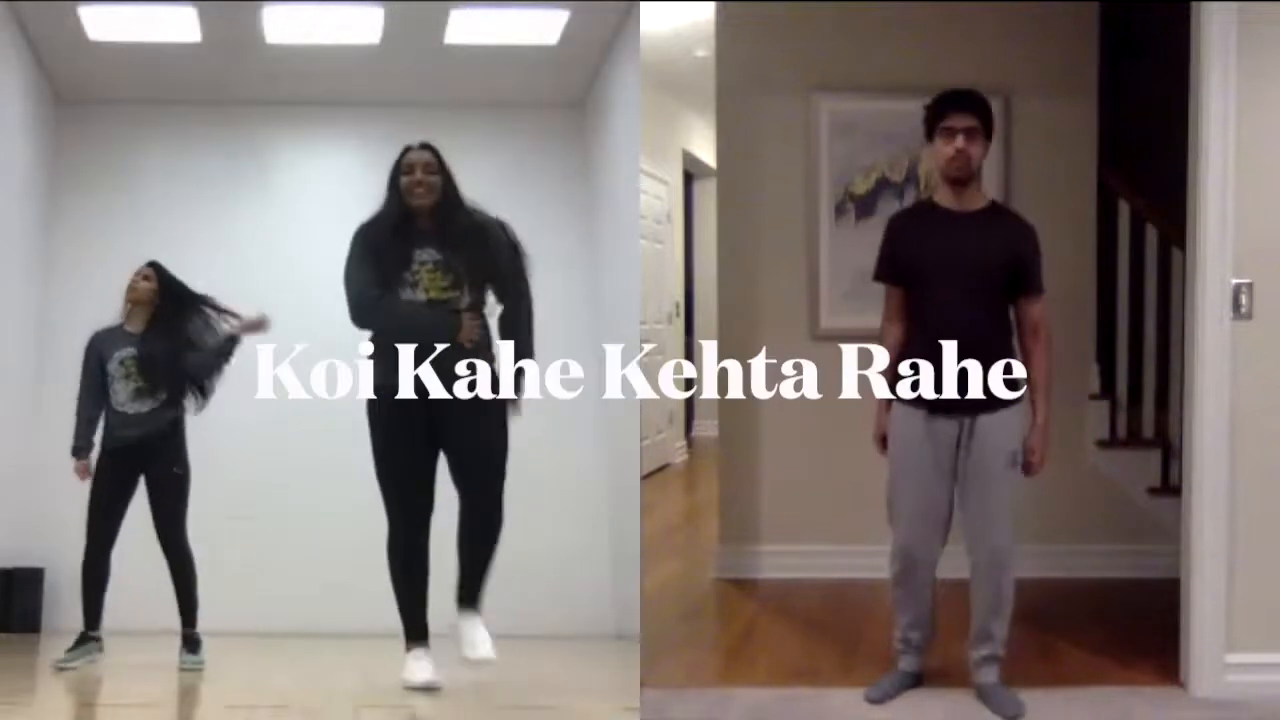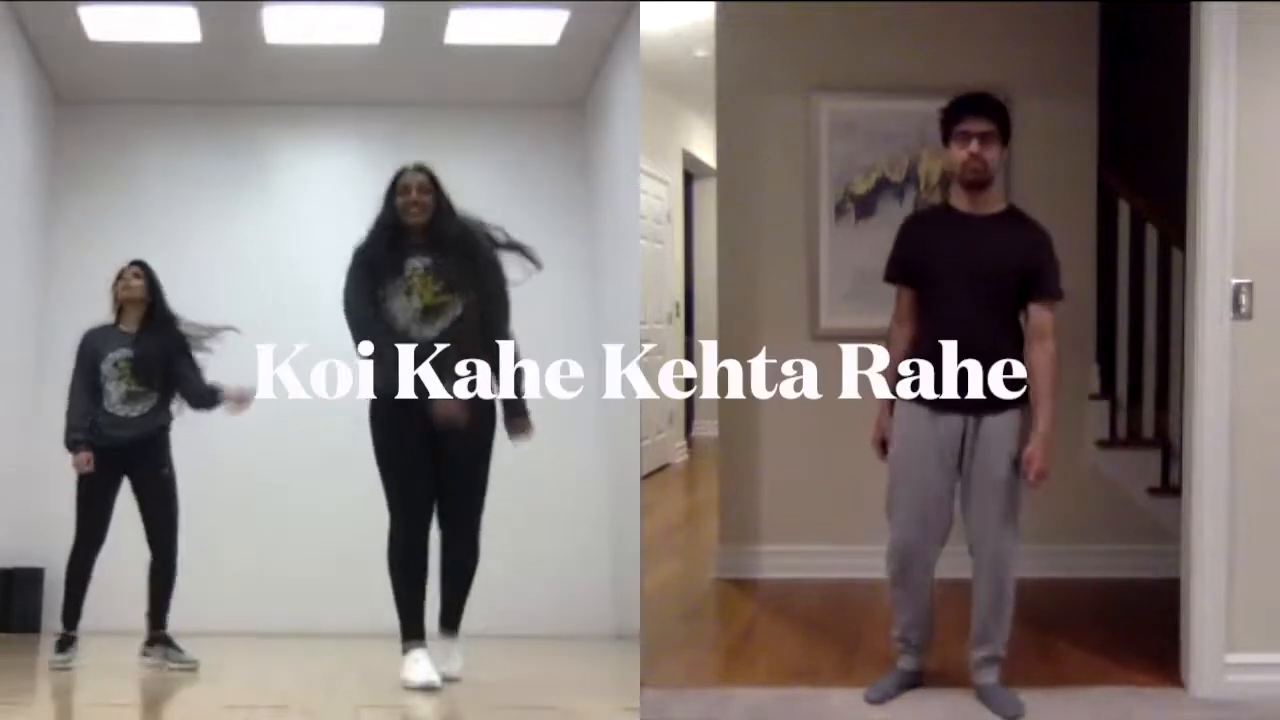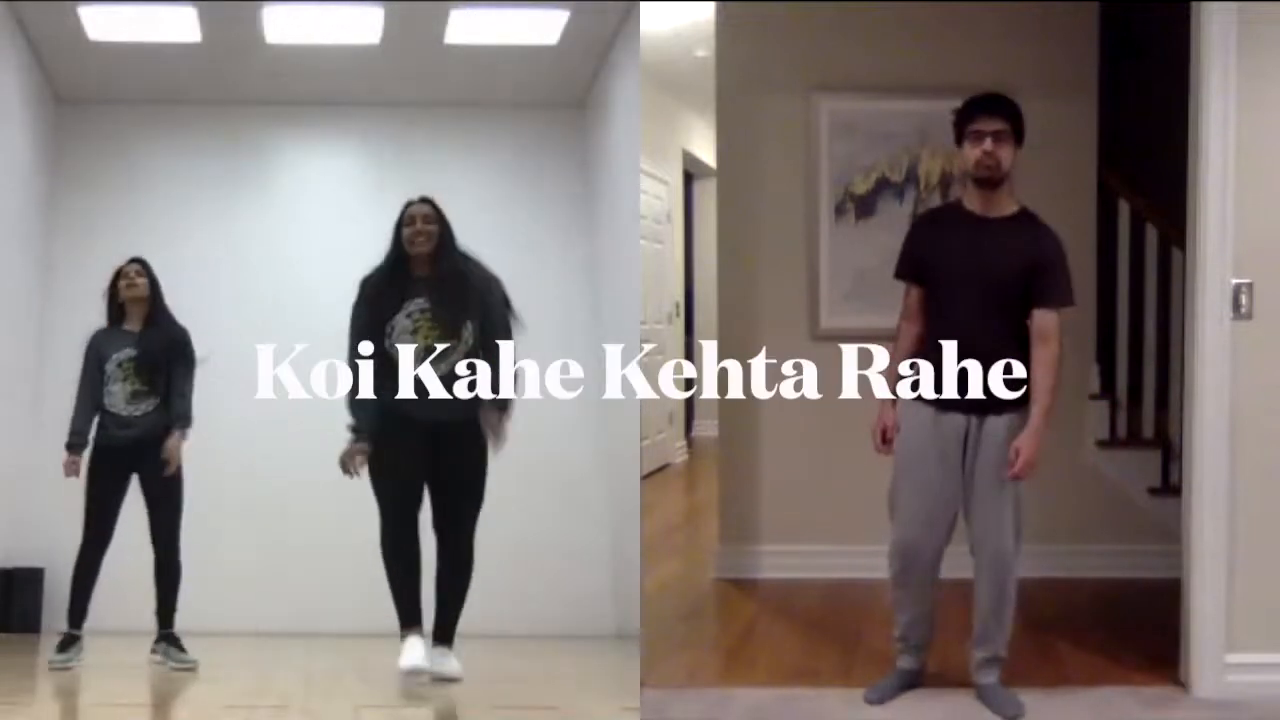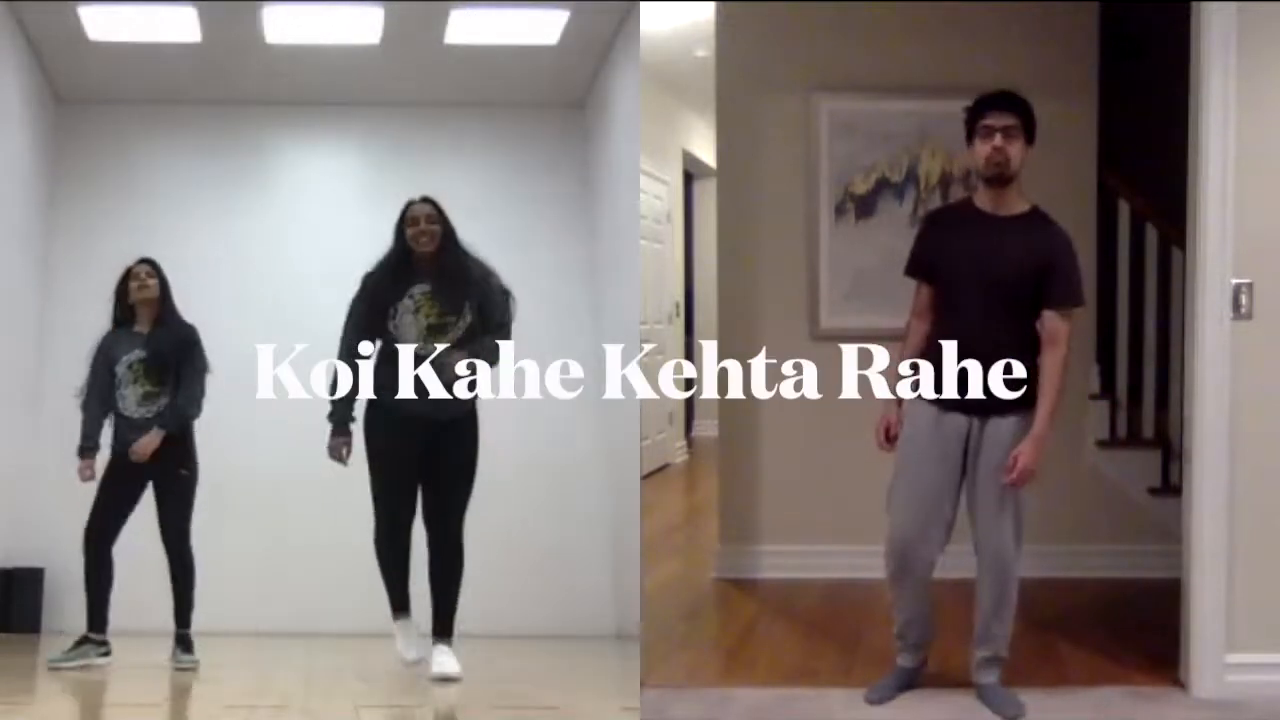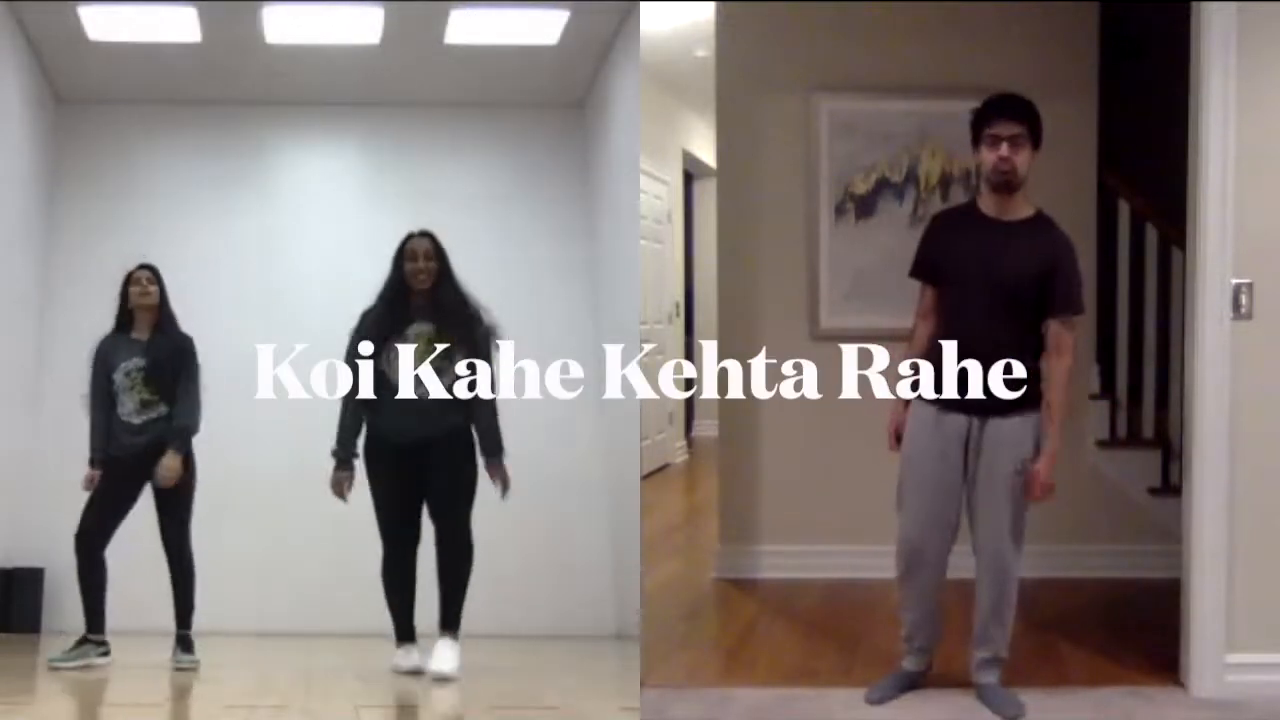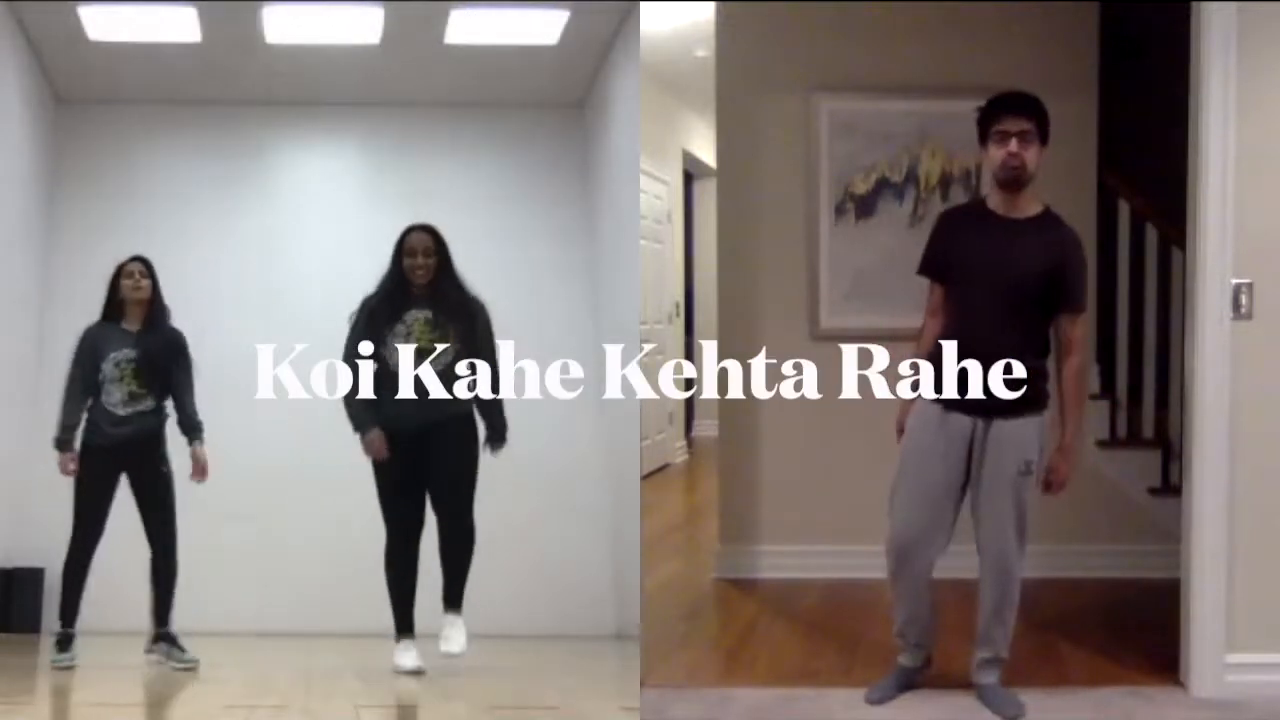
dt=0.2s
person 1, frame 1
left shoulder: (1014, 233)
right shoulder: (905, 228)
left elbow: (1034, 331)
right elbow: (894, 321)
left wrist: (1040, 420)
right wrist: (883, 404)
left hip: (996, 414)
right hip: (919, 412)
left knee: (993, 547)
right knee: (912, 544)
left ankle: (988, 669)
right ankle: (909, 659)
person 1, frame 2
left shoulder: (1029, 239)
right shoulder: (919, 230)
left elbow: (1041, 337)
right elbow: (904, 323)
left wrist: (1042, 431)
right wrist: (886, 407)
left hip: (1001, 416)
right hip: (925, 411)
left knee: (995, 549)
right knee: (909, 543)
right ankle: (908, 659)
person 1, frame 3
left shoulder: (1039, 242)
right shoulder: (930, 229)
left elbow: (1046, 340)
right elbow: (911, 320)
left wrist: (1034, 428)
right wrist: (889, 400)
left hip: (1001, 416)
right hip: (930, 409)
left knee: (996, 550)
right knee: (911, 545)
right ankle: (909, 658)
person 1, frame 4
left shoulder: (1048, 241)
right shoulder: (939, 226)
left elbow: (1055, 344)
right elbow: (921, 318)
left wrist: (1036, 434)
right wrist: (895, 399)
left hip: (1006, 417)
right hip: (933, 408)
left knee: (998, 550)
right knee: (907, 541)
right ankle: (908, 658)
person 1, frame 5
left shoulder: (1051, 246)
right shoulder: (945, 228)
left elbow: (1059, 353)
left wrist: (1049, 449)
right wrist: (903, 399)
left hip: (1011, 418)
right hip: (937, 409)
left knee: (999, 551)
right knee: (918, 544)
right ankle: (914, 660)
person 1, frame 6
left shoulder: (1059, 243)
right shoulder: (953, 225)
left elbow: (1071, 349)
left wrist: (1067, 442)
right wrist: (911, 395)
left hip: (1016, 419)
right hip: (941, 408)
left knee: (1001, 552)
right knee: (908, 540)
right ankle: (911, 657)
person 2, frame 1
left shoulder: (480, 235)
right shoulder: (373, 241)
left elbow: (517, 301)
right elbow: (366, 308)
left wrist: (514, 372)
right wrist: (450, 327)
left hip: (470, 390)
right hip: (397, 394)
left knee: (484, 497)
right knee: (408, 518)
left ankle: (470, 608)
right ankle: (416, 647)
person 2, frame 2
left shoulder: (471, 248)
right shoulder: (371, 259)
left elbow: (497, 326)
right elbow: (365, 336)
left wrist: (515, 400)
right wrist: (425, 388)
left hip: (465, 405)
right hip: (400, 405)
left knee: (461, 522)
right knee: (409, 521)
left ankle: (449, 633)
right ankle: (415, 646)
person 2, frame 3
left shoulder: (475, 285)
right shoulder: (378, 289)
left elbow: (503, 346)
right elbow: (360, 365)
left wrist: (498, 403)
right wrist: (360, 434)
left hip: (460, 426)
right hip: (398, 422)
left knee: (456, 534)
right knee: (399, 516)
left ankle: (443, 644)
right ankle: (411, 634)
person 2, frame 4
left shoulder: (473, 279)
right shoulder: (378, 285)
left elbow: (500, 331)
right elbow: (351, 356)
left wrist: (475, 360)
right wrist: (341, 423)
left hip: (453, 422)
right hip: (392, 419)
left knee: (446, 528)
right knee: (393, 518)
left ankle: (443, 643)
right ankle: (401, 615)
person 2, frame 5
left shoulder: (465, 318)
right shoulder: (377, 321)
right elbow: (353, 391)
left wrist: (494, 454)
right wrist: (344, 459)
left hip: (449, 441)
right hip: (391, 447)
left knee: (454, 532)
right knee: (399, 545)
left ankle: (447, 636)
right ankle: (405, 642)
person 2, frame 6
left shoulder: (465, 308)
right shoulder: (376, 310)
left elbow: (488, 370)
right elbow: (355, 372)
left wrist: (496, 428)
right wrist: (366, 426)
left hip: (451, 426)
right hip: (395, 431)
left knee: (455, 513)
right knee: (402, 531)
left ankle: (453, 612)
right ankle: (404, 639)
person 3, frame 1
left shoulder: (173, 338)
right shoulder: (102, 341)
left elbow: (202, 375)
right elbow: (89, 400)
left wrist: (235, 335)
right wrist: (81, 450)
left hip: (165, 447)
right hip: (116, 450)
left knee: (174, 542)
right knee: (98, 542)
left ankle: (190, 637)
right ankle: (89, 635)
person 3, frame 2
left shoulder: (168, 339)
right shoulder: (94, 340)
left elbow: (192, 390)
right elbow: (80, 397)
left wrist: (224, 396)
right wrist: (77, 444)
left hip: (151, 450)
right hip: (105, 451)
left knee: (164, 545)
right knee: (87, 542)
left ankle: (157, 638)
right ankle: (68, 636)
person 3, frame 3
left shoulder: (173, 335)
right shoulder: (102, 341)
left elbow: (182, 392)
right elbow: (87, 396)
left wrist: (178, 433)
right wrist: (76, 446)
left hip: (159, 449)
right hip: (110, 449)
left knee: (166, 542)
right knee: (93, 542)
left ankle: (167, 637)
right ankle: (72, 635)
person 3, frame 4
left shoulder: (183, 336)
right shoulder: (112, 343)
left elbow: (192, 393)
right elbow: (97, 400)
left wrist: (159, 432)
right wrist: (88, 451)
left hip: (173, 451)
right hip: (126, 455)
left knee: (176, 544)
right knee: (97, 538)
left ankle: (183, 639)
right ankle: (96, 639)
person 3, frame 5
left shoulder: (178, 344)
right shoulder: (109, 347)
left elbow: (188, 402)
right elbow: (99, 406)
left wrist: (176, 450)
right wrist: (96, 461)
left hip: (168, 455)
right hip: (121, 458)
left knee: (177, 546)
right knee: (88, 539)
left ankle: (183, 639)
right ankle: (96, 640)
person 3, frame 6
left shoulder: (169, 339)
right shoulder: (96, 336)
left elbow: (183, 394)
right elbow: (77, 391)
left wrist: (196, 441)
right wrist: (64, 444)
left hip: (148, 448)
right hip: (98, 449)
left knee: (163, 540)
right knee: (84, 539)
left ankle: (161, 634)
right ankle: (66, 637)
